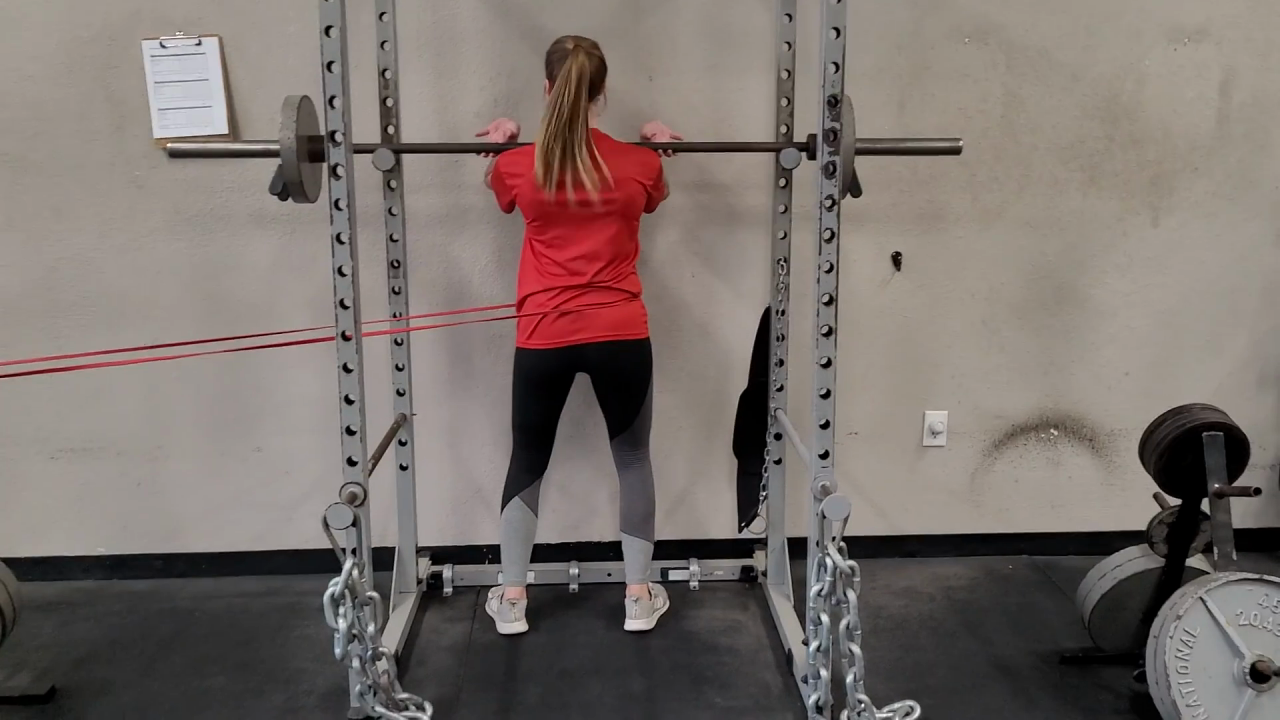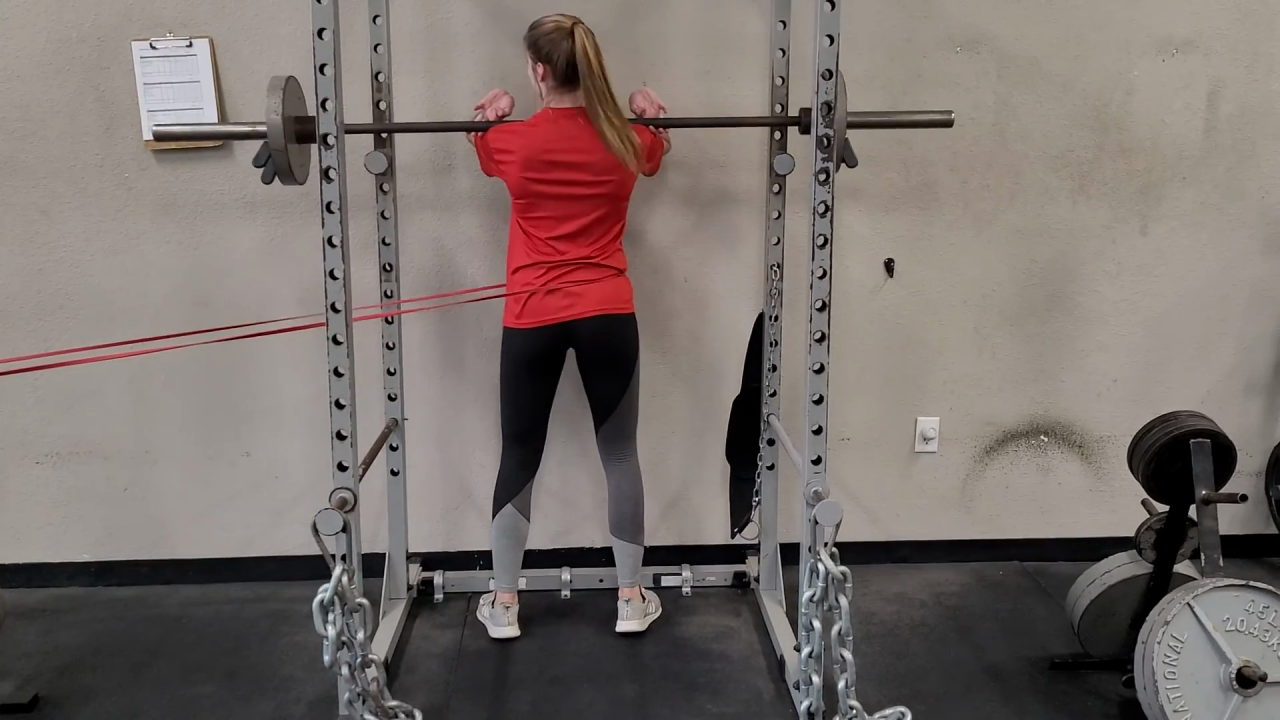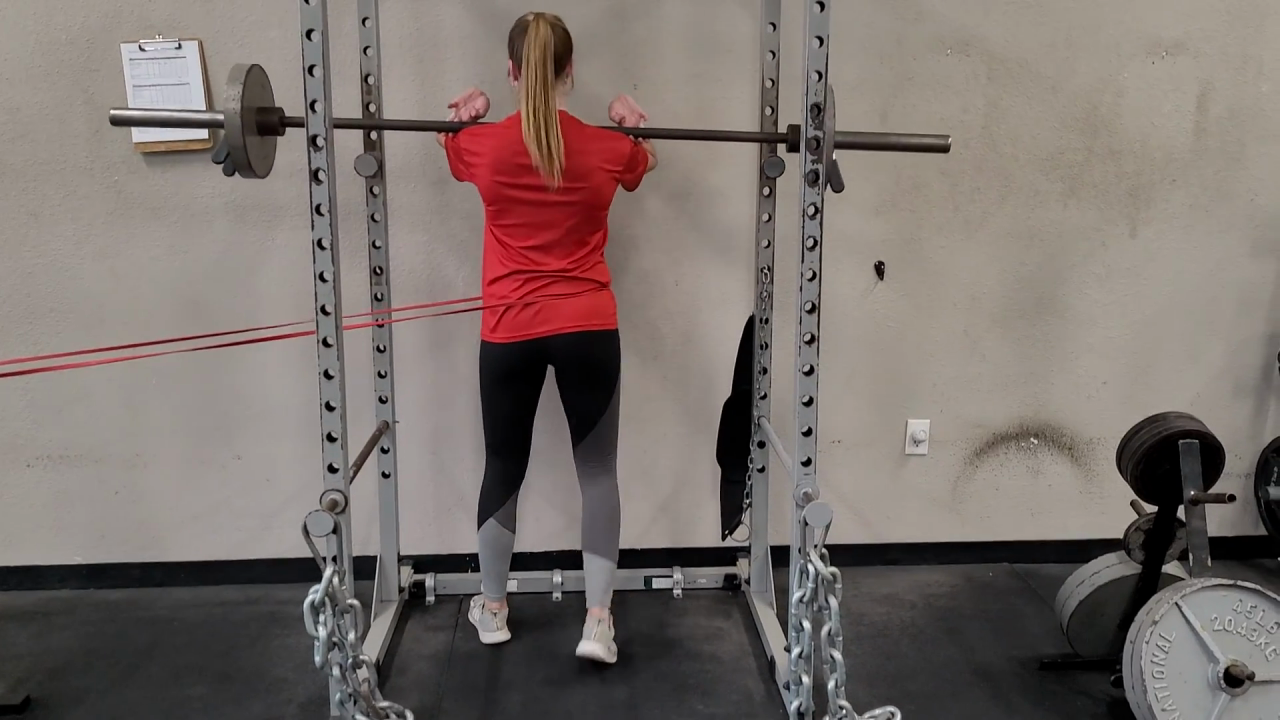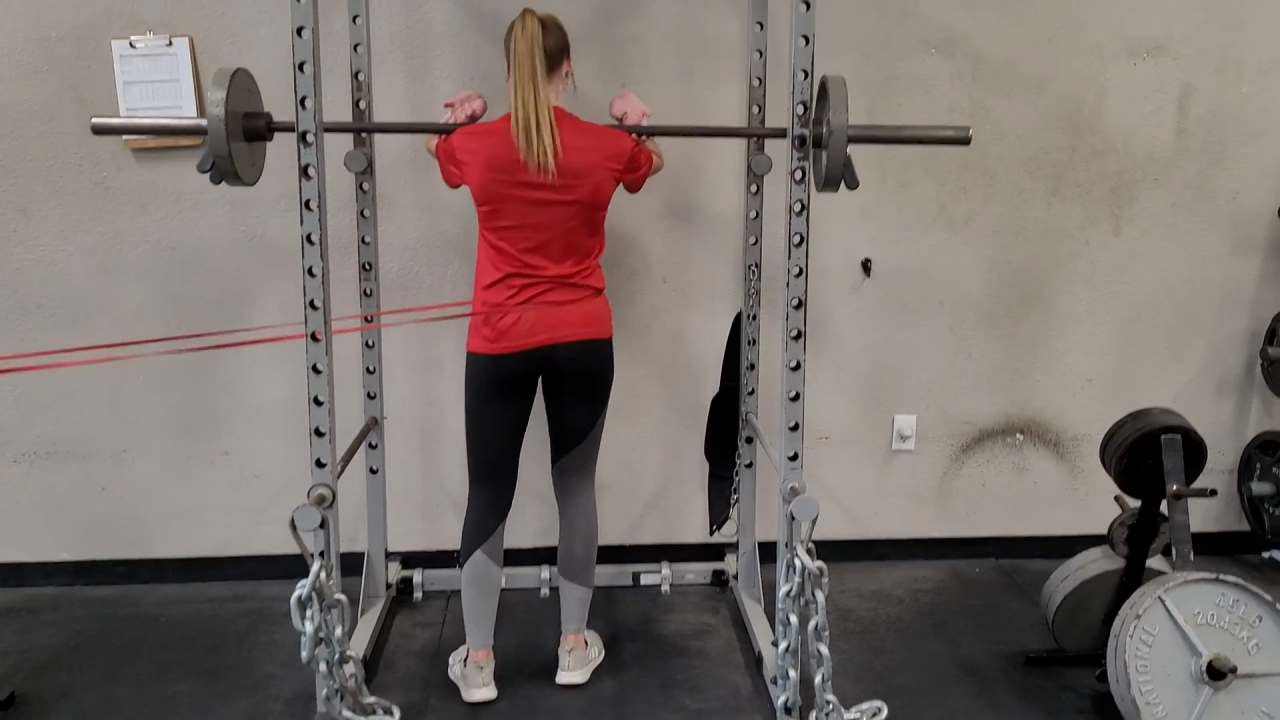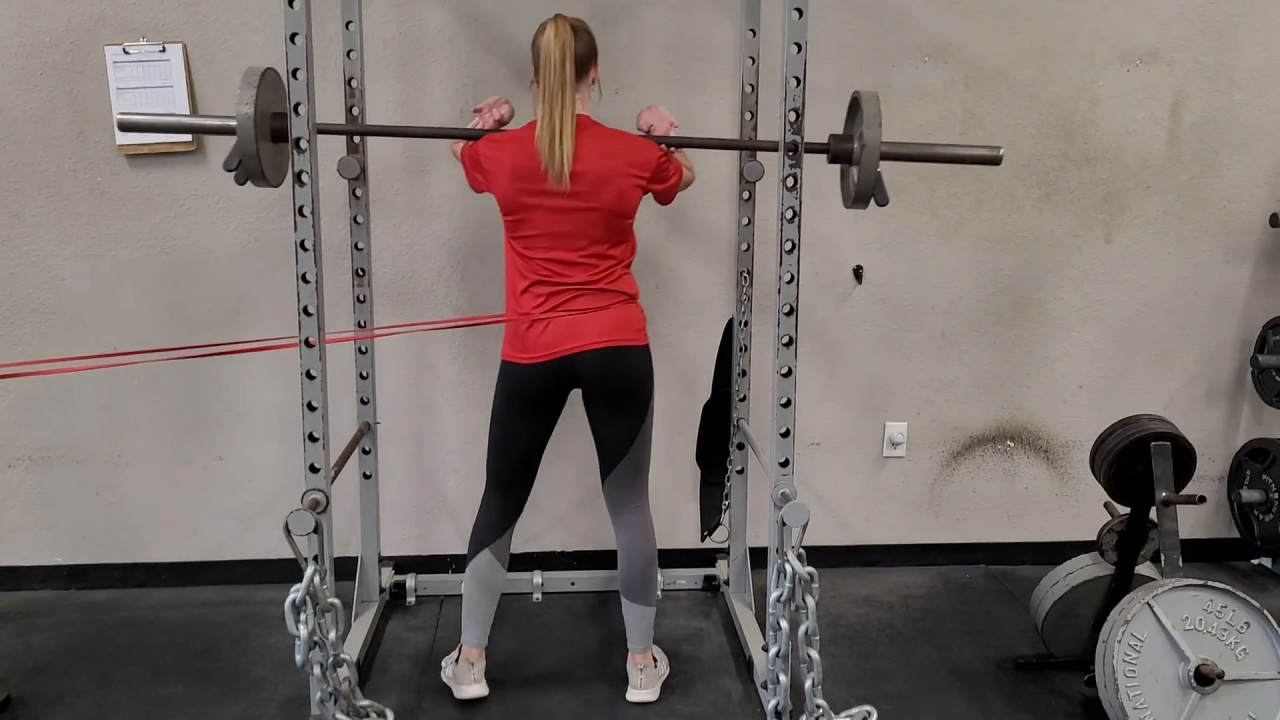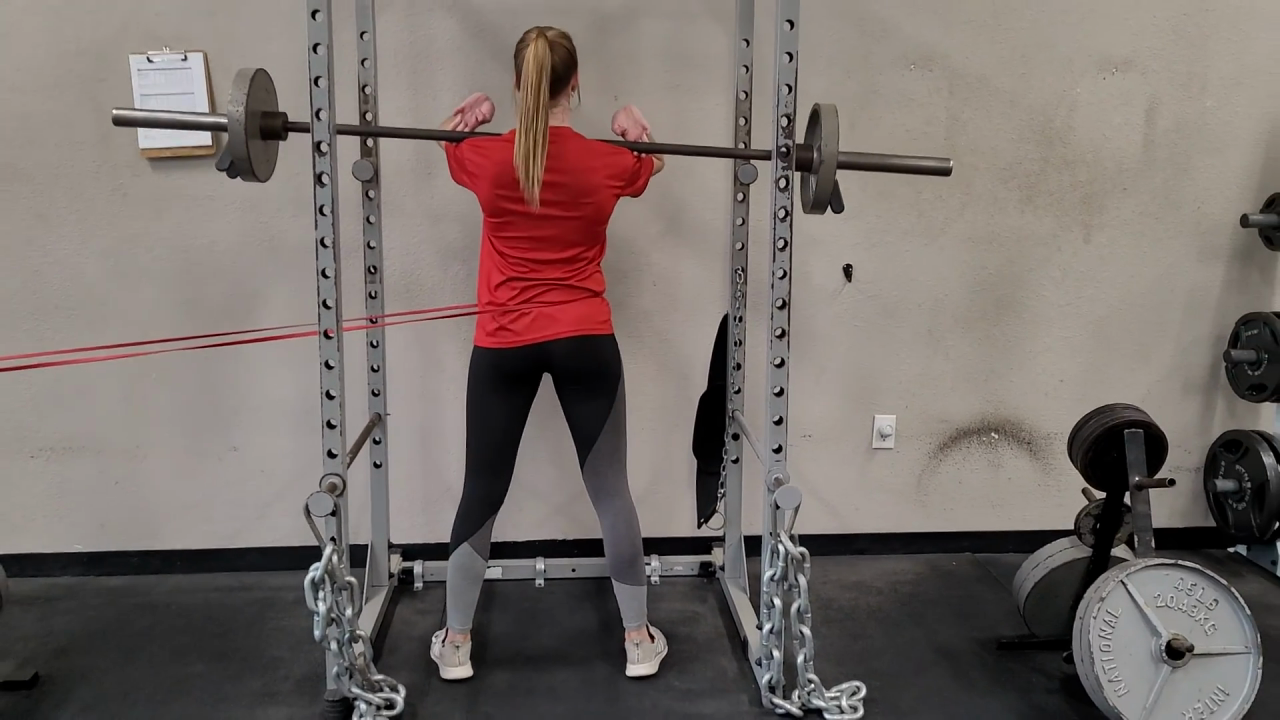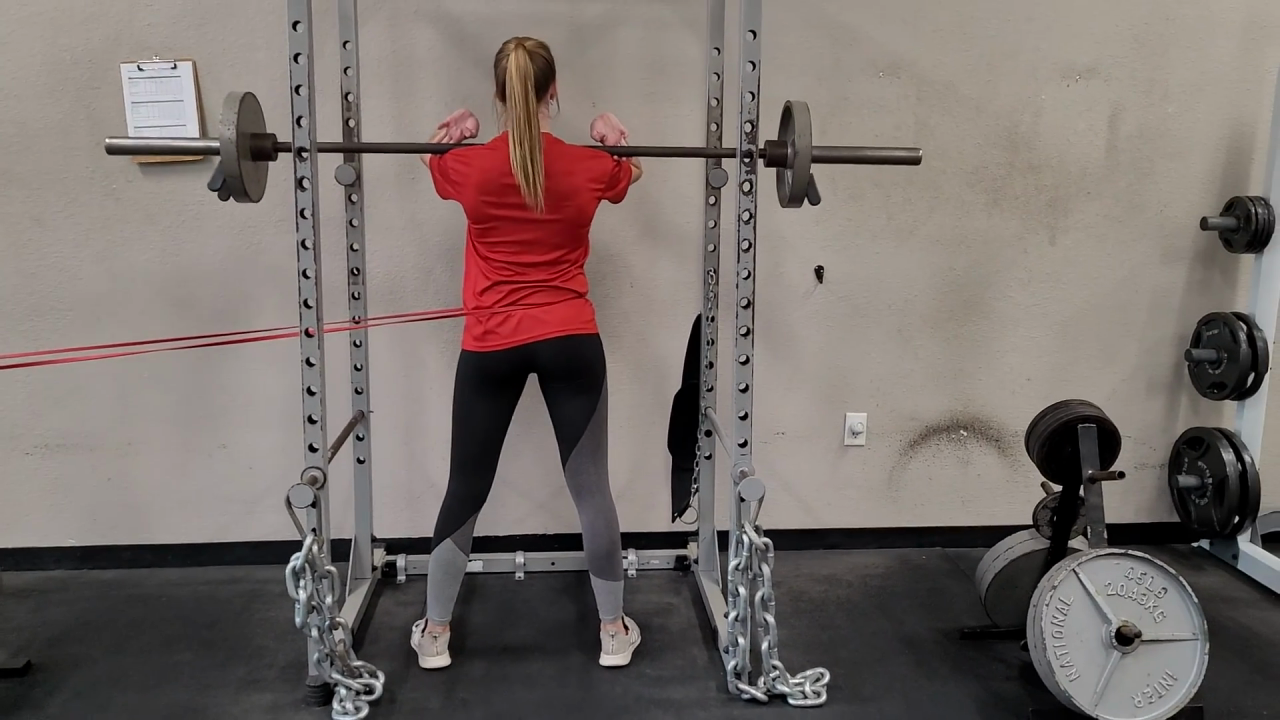
dt=0.7s
person 1, frame 1
left shoulder: (519, 166)
right shoulder: (638, 164)
left wrist: (502, 147)
right wrist: (657, 147)
left hip: (544, 337)
right hip: (621, 334)
left knee: (528, 462)
right knee: (633, 459)
left ankle: (512, 598)
right ankle: (640, 595)
person 1, frame 2
left shoulder: (512, 141)
right shoulder: (627, 144)
left elbow: (482, 145)
right elbow: (656, 151)
left hip: (533, 319)
right hip: (608, 315)
left knee: (519, 458)
right knee: (619, 452)
left ankle: (503, 603)
right ankle: (631, 598)
person 1, frame 3
left shoulder: (484, 146)
right shoulder: (608, 148)
left elbow: (456, 151)
right elbow: (643, 164)
left hip: (509, 334)
right hip: (589, 330)
left knee: (503, 470)
right knee: (597, 472)
left ankle: (492, 609)
right ankle: (597, 623)
person 1, frame 4
left shoulder: (475, 146)
right shoulder: (608, 147)
left elbow: (442, 153)
right elbow: (651, 163)
left hip: (499, 344)
right hip: (583, 341)
left knee: (489, 497)
right knee: (575, 489)
left ankle: (477, 662)
right ankle: (573, 644)
person 1, frame 5
left shoulder: (501, 154)
right shoulder: (635, 155)
left elbow: (465, 154)
right elbow: (682, 176)
left wrist: (486, 126)
left hip: (532, 355)
right hip: (617, 350)
left knee: (501, 506)
right knee: (629, 504)
left ankle: (468, 660)
right ankle: (641, 663)
person 1, frame 6
left shoulder: (485, 159)
right shoulder: (610, 163)
left elbow: (451, 143)
right elbow: (649, 164)
left wrist: (468, 118)
left hip: (504, 347)
right hip: (586, 343)
left knee: (482, 493)
right knee: (610, 490)
left ankle: (455, 643)
right ankle: (639, 639)
person 1, frame 7
left shoulder: (468, 167)
right shoulder: (591, 167)
left elbow: (433, 160)
right elbow: (630, 172)
left wrist: (454, 134)
left hip: (491, 348)
right hip: (572, 343)
left knee: (466, 490)
right knee: (591, 487)
left ankle: (434, 633)
right ankle: (614, 631)
